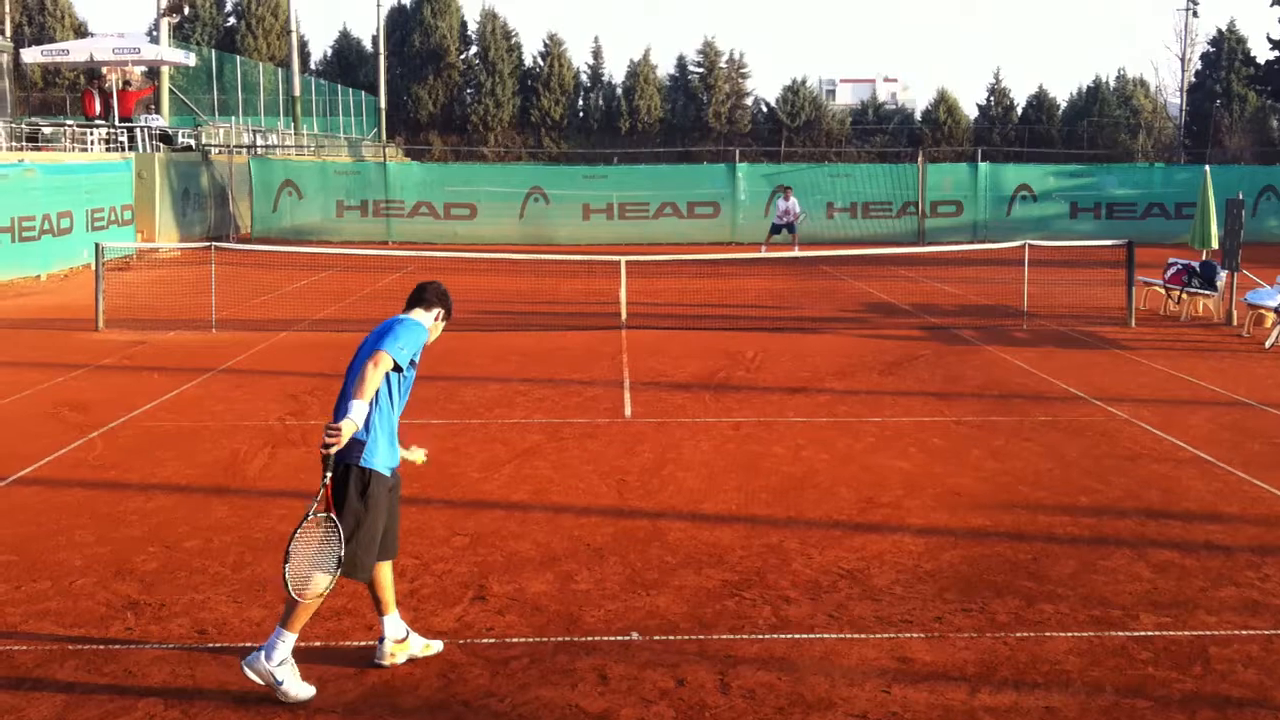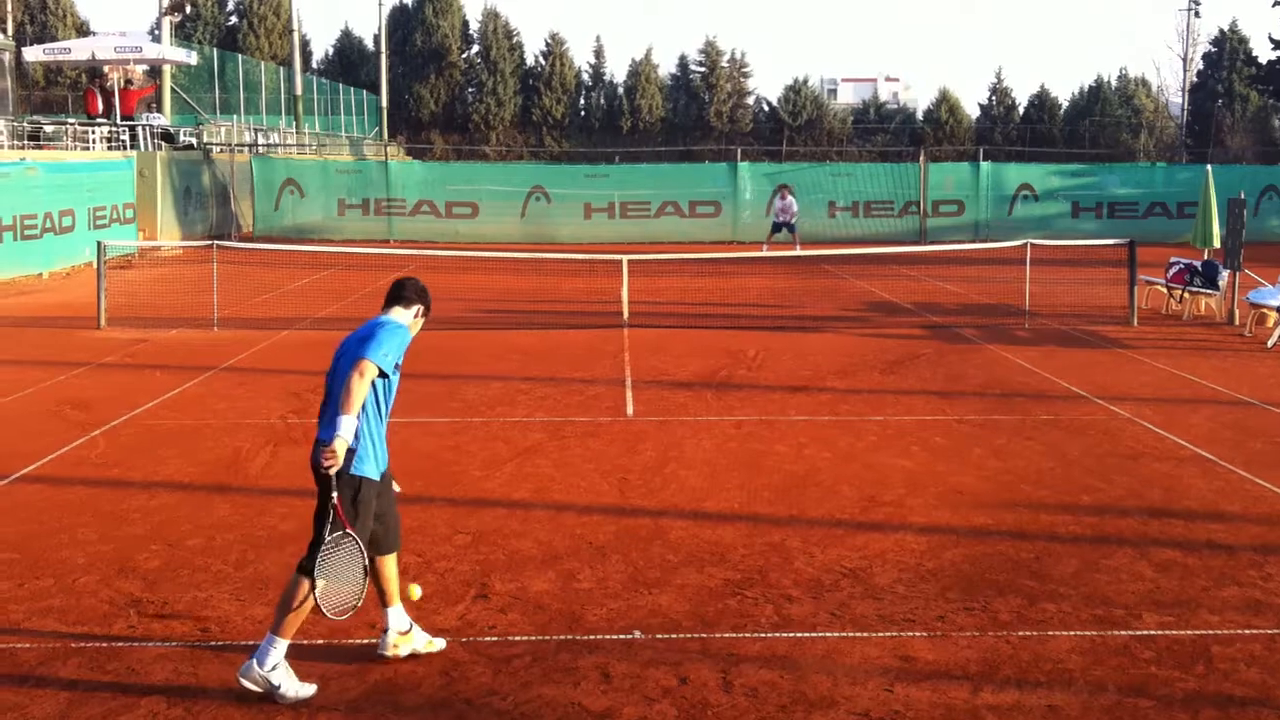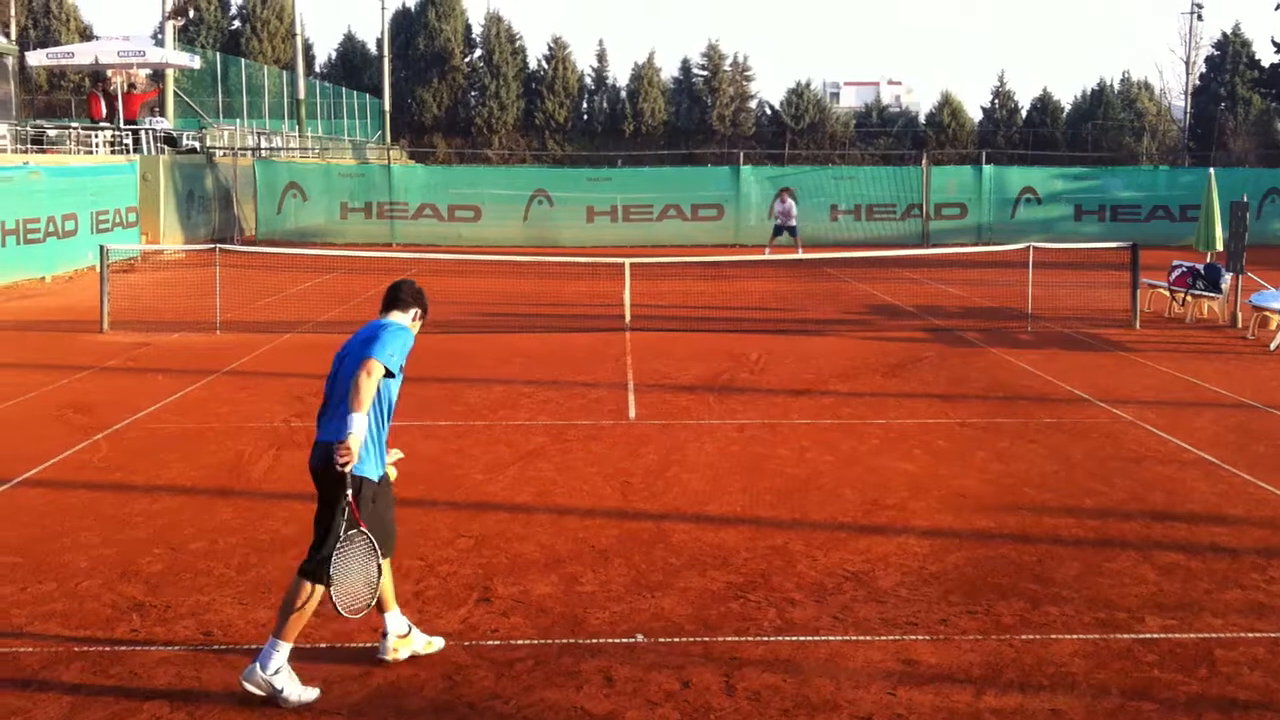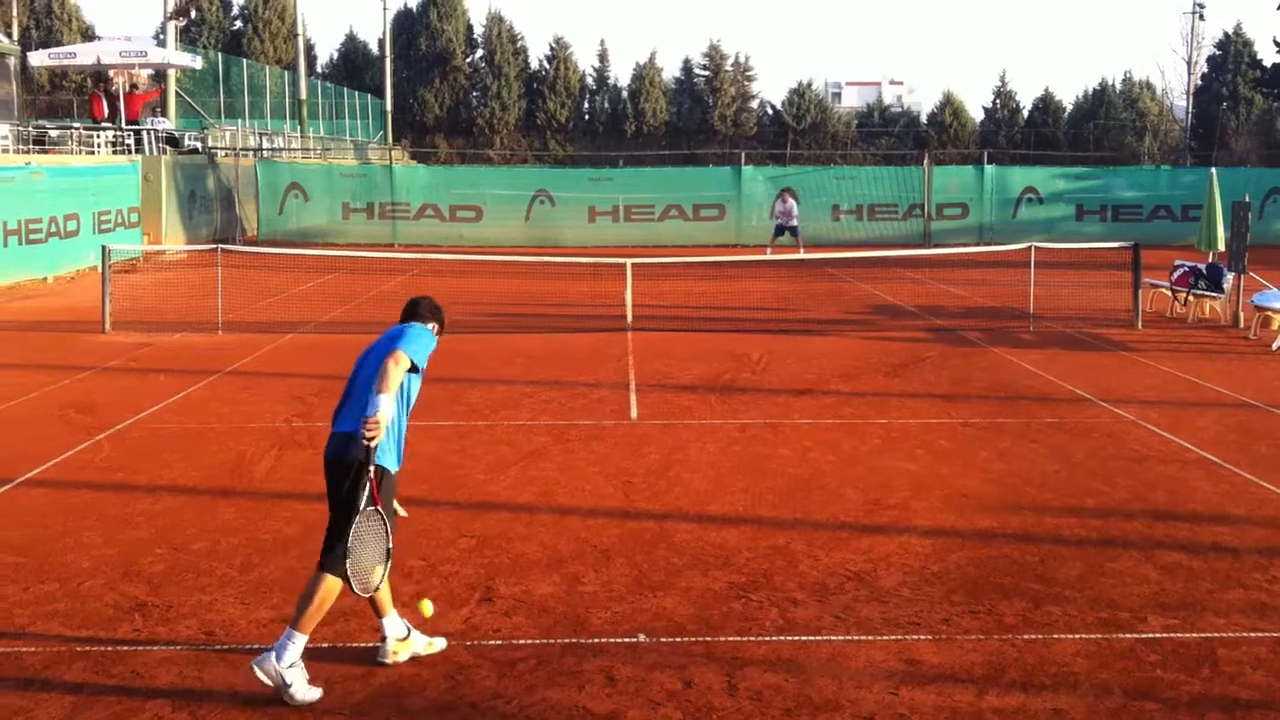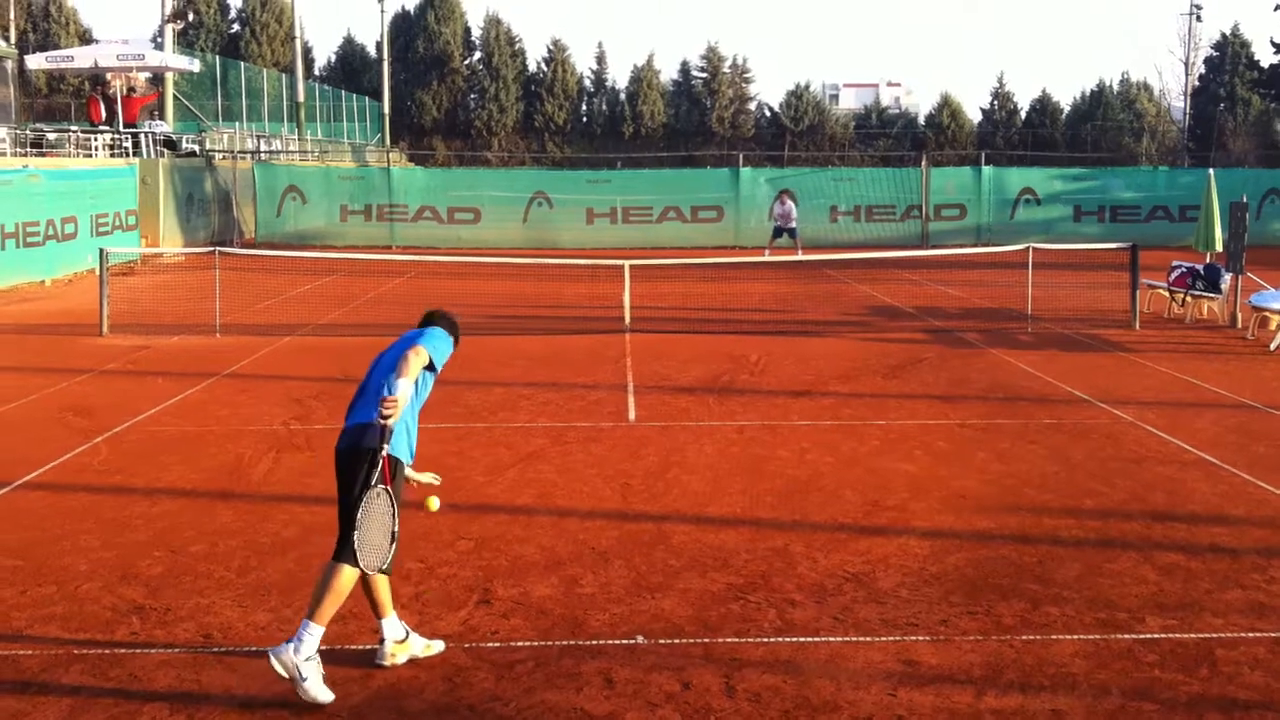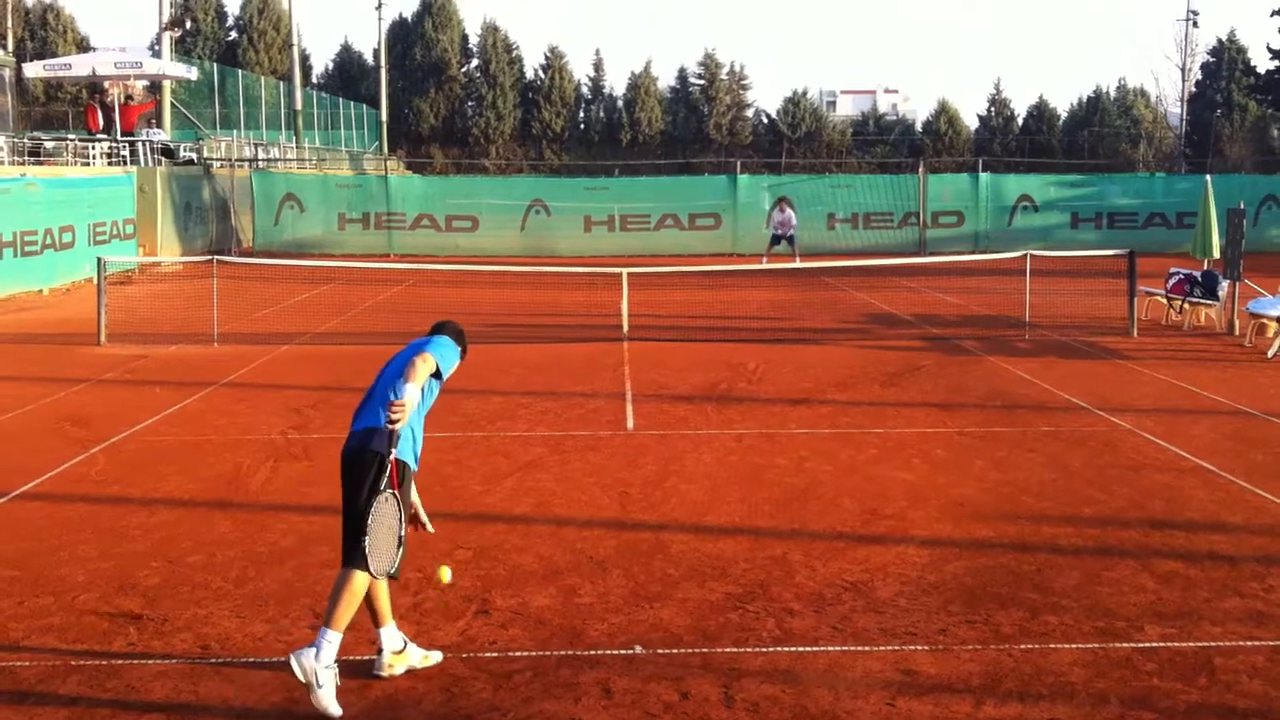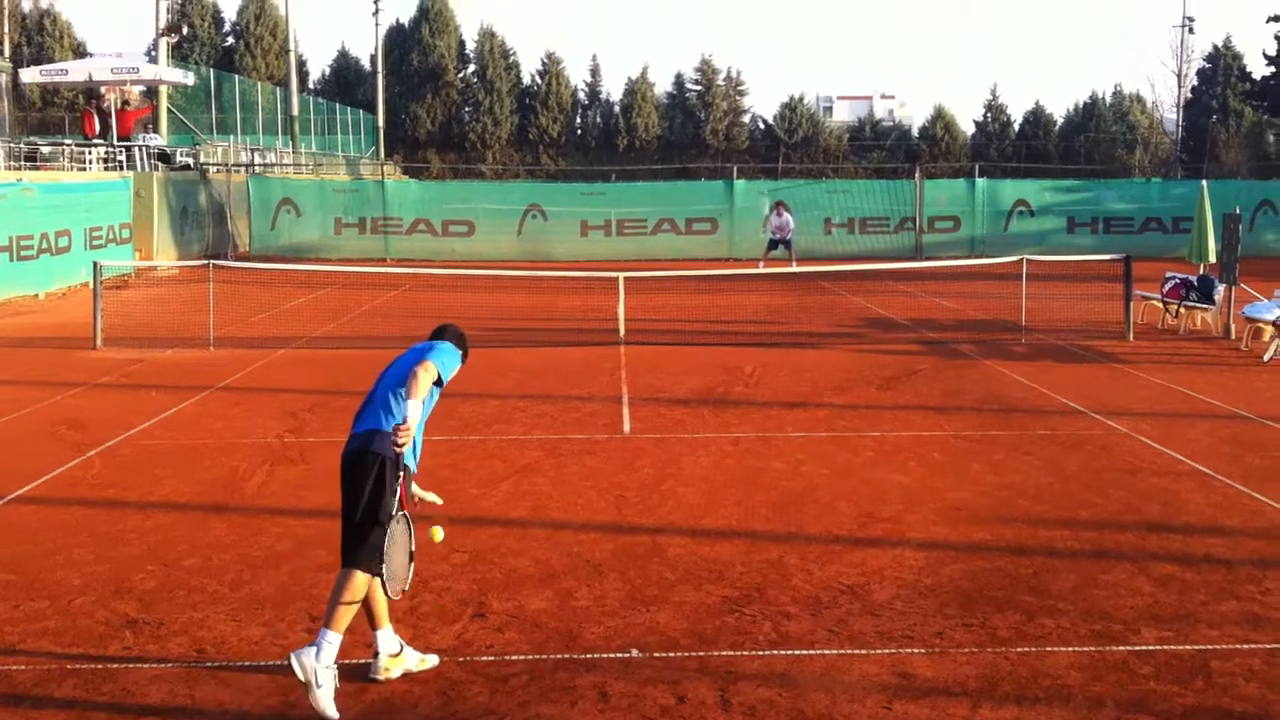
dt=0.2s
person 1, frame 1
left shoulder: (388, 330)
right shoulder: (411, 329)
right elbow: (374, 366)
left wrist: (399, 450)
right wrist: (352, 420)
left hip: (374, 460)
right hip: (365, 461)
left knee: (380, 547)
left ankle: (395, 639)
right ankle: (273, 656)
person 1, frame 2
left shoulder: (359, 336)
right shoulder: (393, 331)
right elbow: (360, 375)
right wrist: (343, 437)
left hip: (363, 462)
right hip: (352, 464)
left knee: (384, 539)
left ankle: (399, 632)
right ankle: (266, 663)
person 1, frame 3
left shoulder: (359, 338)
right shoulder: (398, 333)
right elbow: (368, 374)
right wrist: (356, 436)
left hip: (346, 458)
right hip: (352, 464)
left knee: (378, 543)
right knee: (324, 566)
left ankle: (397, 635)
right ankle: (268, 667)
person 1, frame 4
left shoulder: (384, 341)
right shoulder: (420, 336)
right elbow: (395, 364)
right wrist: (384, 411)
left hip: (348, 448)
right hip: (366, 457)
right knee: (340, 559)
left ankle: (397, 638)
right ankle: (282, 658)
person 1, frame 5
left shoulder: (397, 346)
right shoulder: (438, 337)
right elbow: (414, 357)
left wrist: (409, 472)
right wrist: (403, 392)
left hip: (354, 443)
right hip: (378, 446)
right knee: (357, 550)
left ankle: (395, 639)
right ankle: (301, 649)
person 1, frame 6
left shoulder: (405, 355)
right shoulder: (445, 345)
right elbow: (420, 363)
left wrist: (413, 499)
right wrist: (410, 397)
left hip: (359, 448)
right hip: (384, 451)
left knee: (370, 553)
right knee: (365, 556)
left ankle: (393, 649)
right ankle: (320, 656)
person 1, frame 7
left shoulder: (407, 358)
right shoulder: (446, 351)
right elbow: (422, 373)
left wrist: (413, 488)
right wrist: (413, 414)
left hip: (359, 450)
right hip: (384, 452)
left knee: (369, 556)
right knee: (366, 558)
left ankle: (389, 652)
right ankle: (320, 656)
